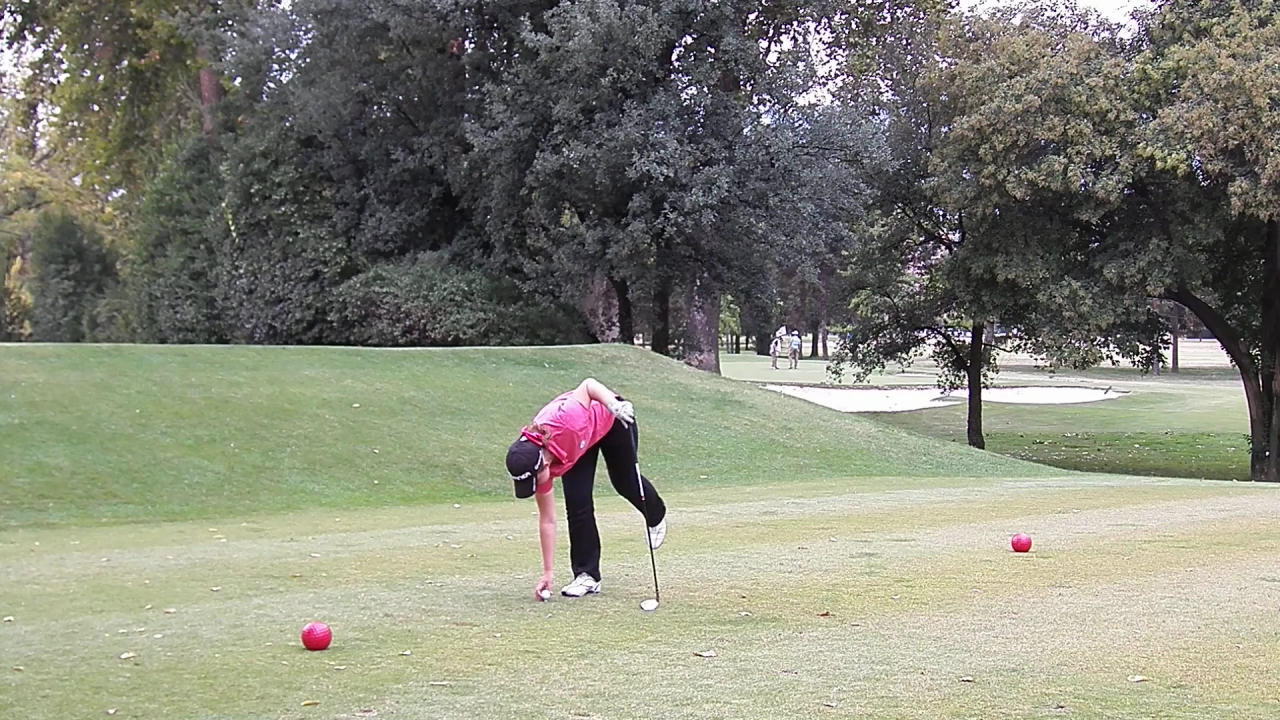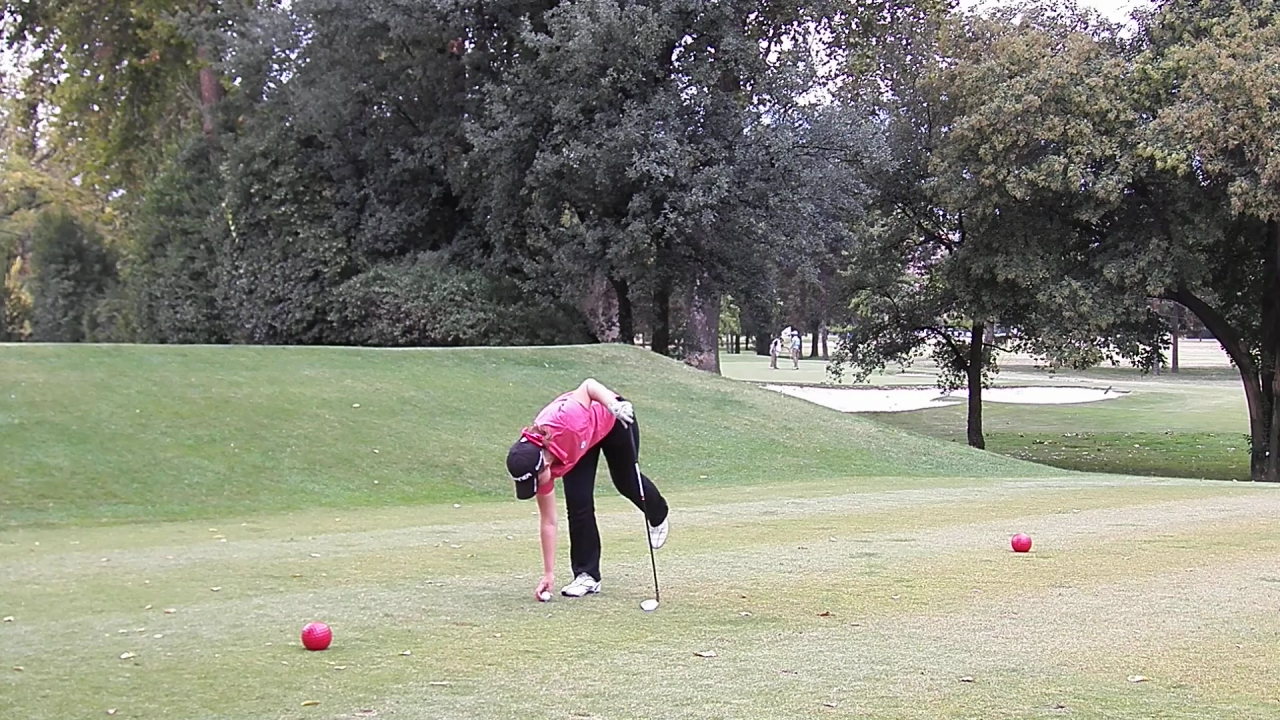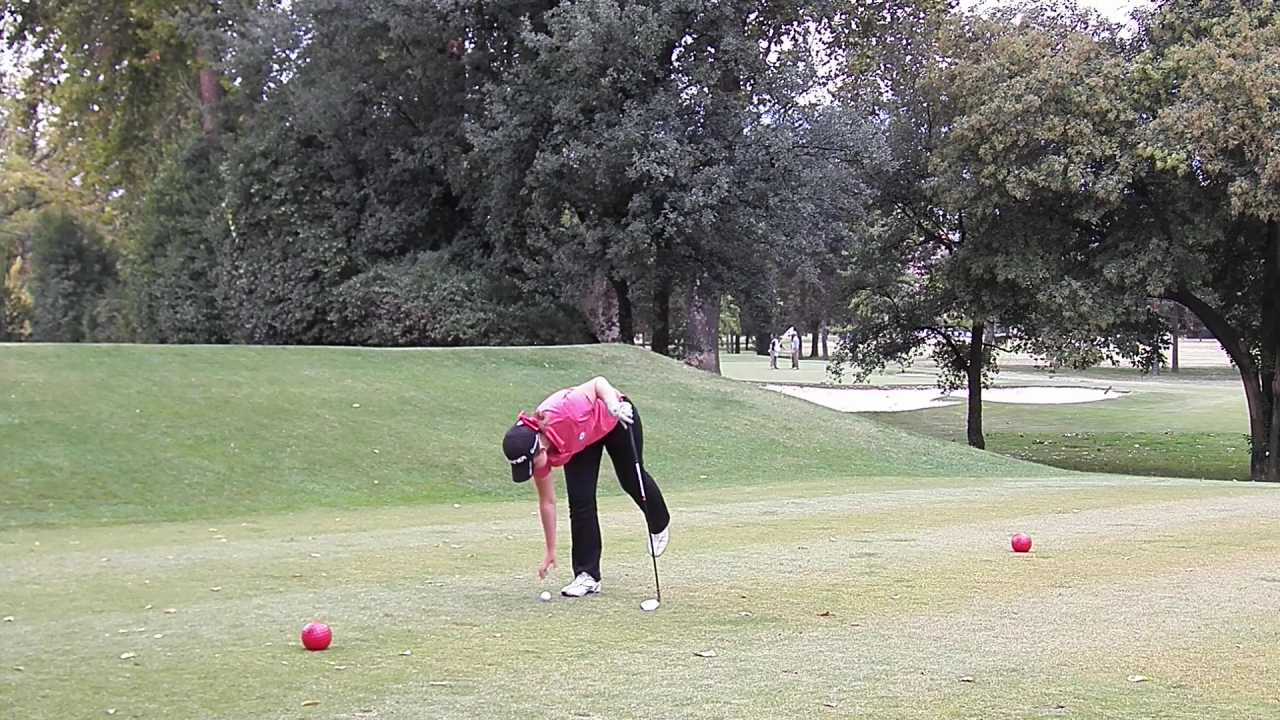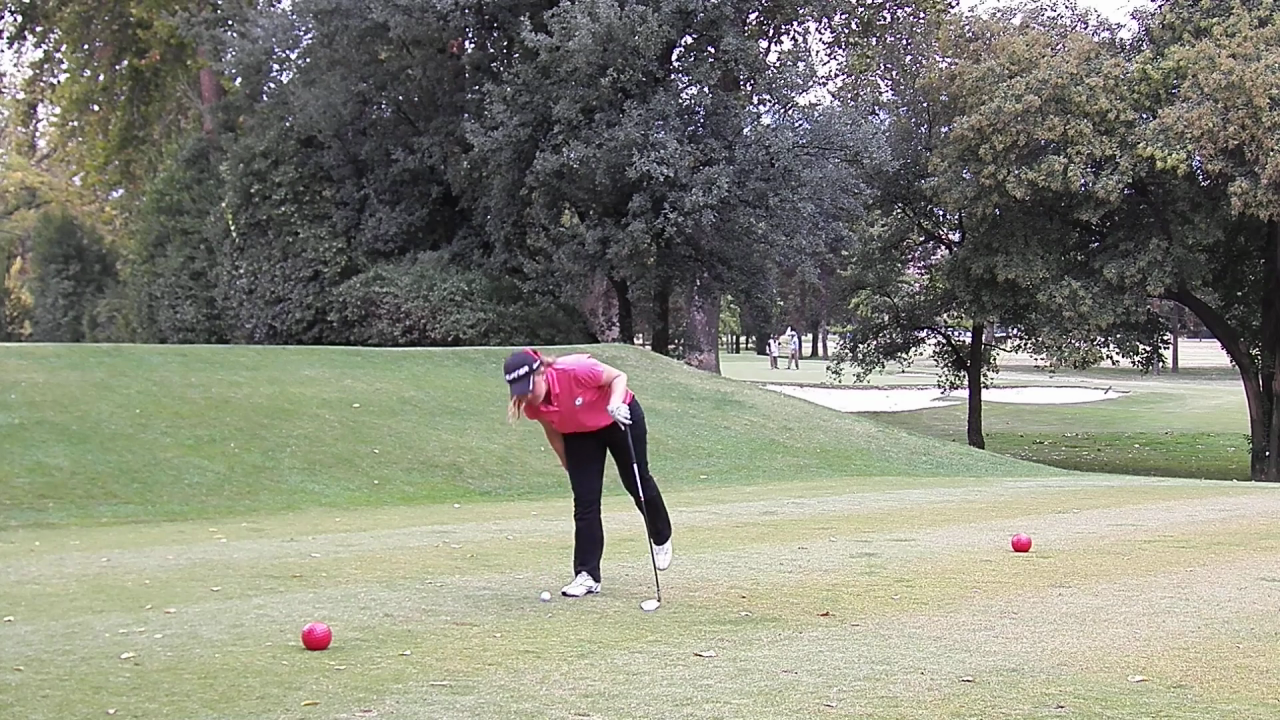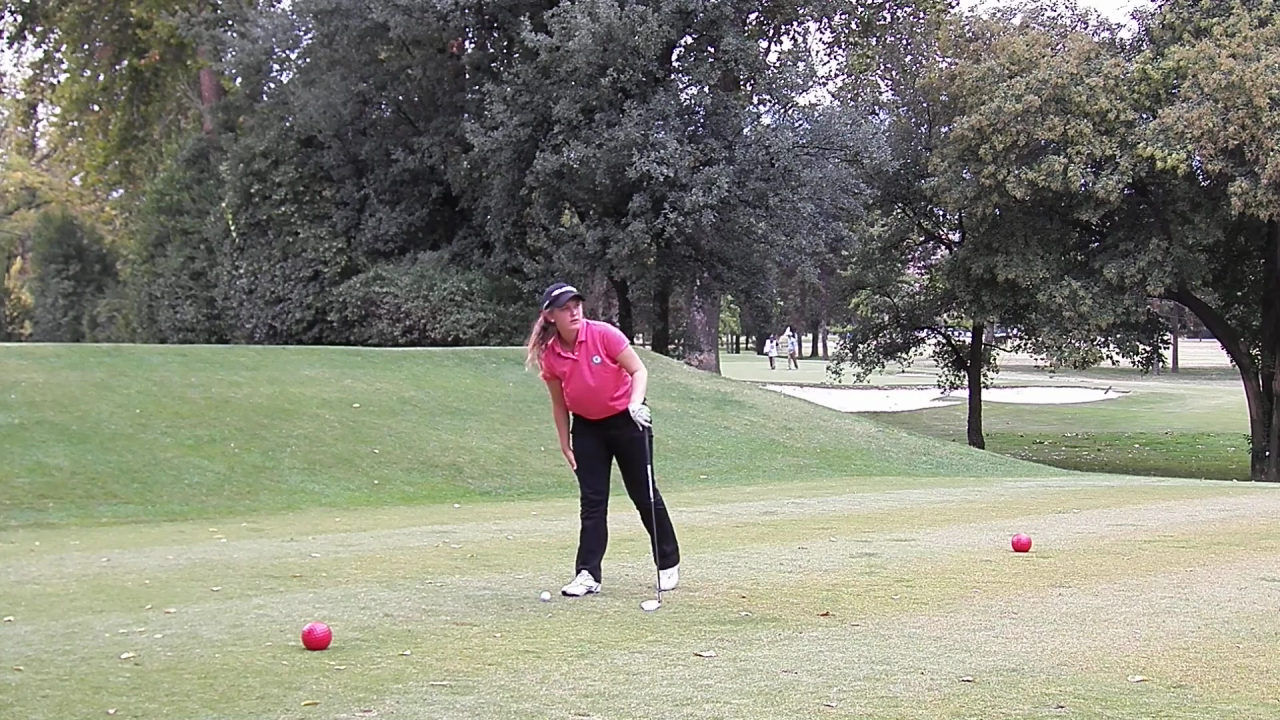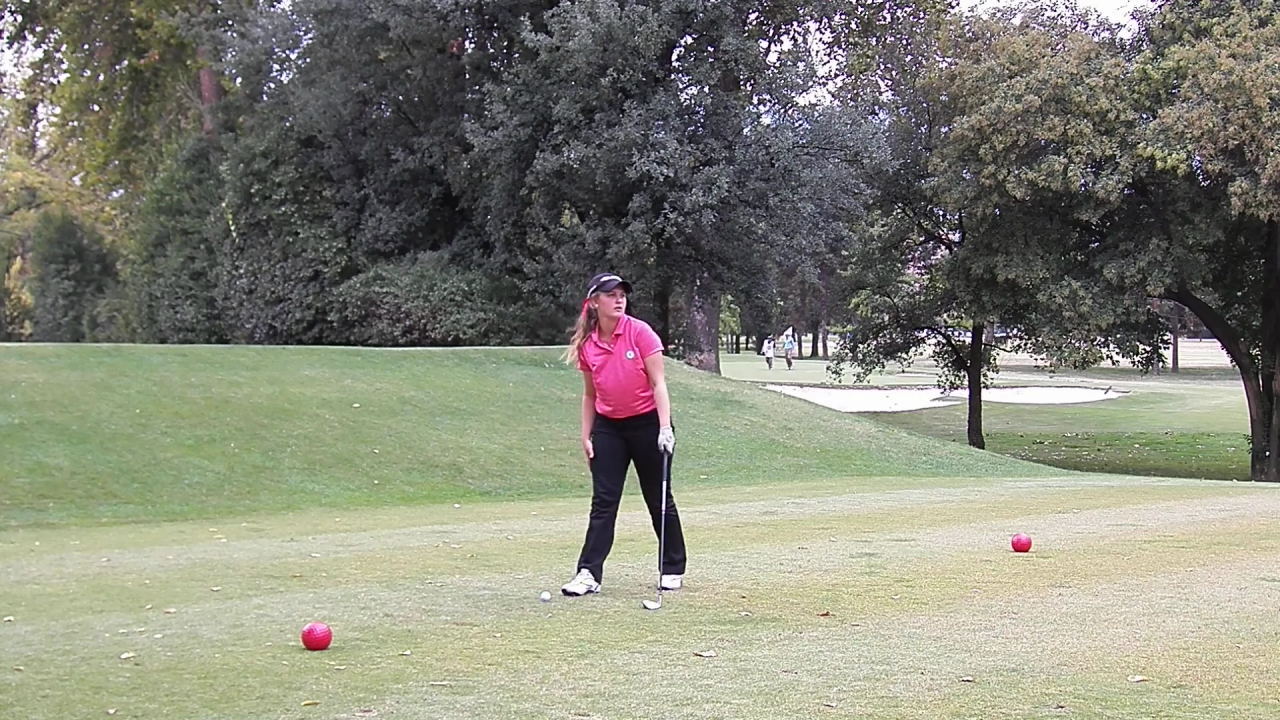
dt=0.3s
person 1, frame 1
left shoulder: (564, 423)
right shoulder: (535, 461)
left elbow: (588, 384)
right elbow: (547, 520)
left wrist: (614, 404)
right wrist: (548, 571)
left hip: (613, 421)
right hip: (576, 443)
left knee: (627, 482)
right knee: (577, 505)
left ankle: (656, 516)
right ankle: (587, 574)
person 1, frame 2
left shoulder: (564, 424)
right shoulder: (536, 464)
left elbow: (588, 385)
right elbow: (548, 522)
left wrist: (614, 405)
right wrist: (548, 573)
left hip: (614, 421)
right hip: (579, 445)
left knee: (627, 482)
right knee: (578, 505)
left ankle: (658, 516)
right ankle: (587, 574)
person 1, frame 3
left shoulder: (565, 414)
right shoulder: (537, 454)
left elbow: (598, 383)
right elbow: (548, 502)
left wrist: (614, 405)
right wrist: (550, 550)
left hip: (618, 420)
right hip: (580, 442)
left knee: (633, 480)
right knee: (580, 503)
left ankle: (659, 524)
right ankle: (587, 573)
person 1, frame 4
left shoulder: (576, 369)
right shoulder: (531, 404)
left elbow: (619, 377)
right elbow: (553, 432)
left wrist: (615, 404)
right wrist: (568, 464)
left hip: (620, 418)
right hip: (580, 435)
left knee: (637, 481)
right knee: (585, 502)
left ankle: (662, 536)
right ankle: (587, 575)
person 1, frame 5
left shoulder: (603, 334)
right shoulder: (548, 356)
left elbow: (639, 370)
right elbow: (560, 404)
left wrist: (636, 403)
right wrist: (566, 447)
left hip: (627, 419)
right hip: (588, 428)
left knee: (643, 494)
right knee: (592, 501)
left ankle: (668, 562)
right ankle: (588, 574)
person 1, frame 6
left shoulder: (641, 333)
right shoulder: (585, 345)
left elbow: (659, 383)
right elbow: (589, 394)
left wrist: (664, 427)
right wrist: (586, 435)
left hip: (649, 425)
right hip: (608, 428)
left knee: (658, 499)
right knee: (603, 500)
left ankle: (673, 568)
right ankle: (588, 574)
